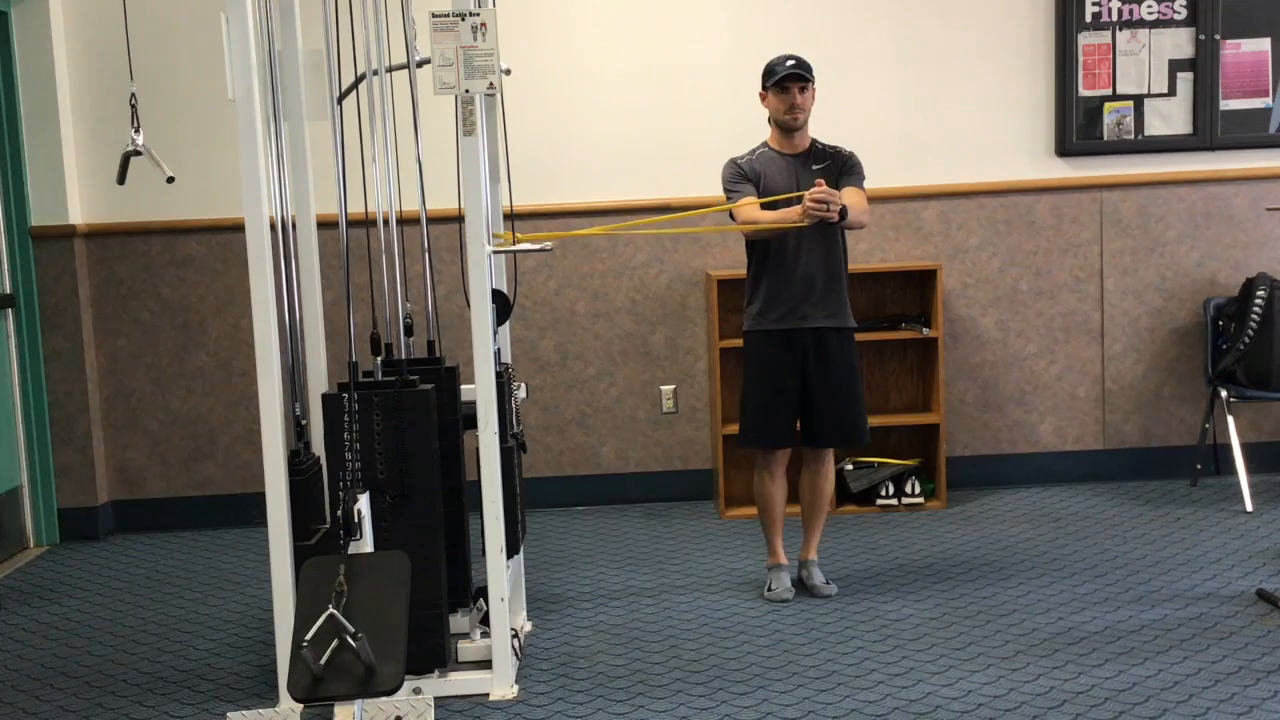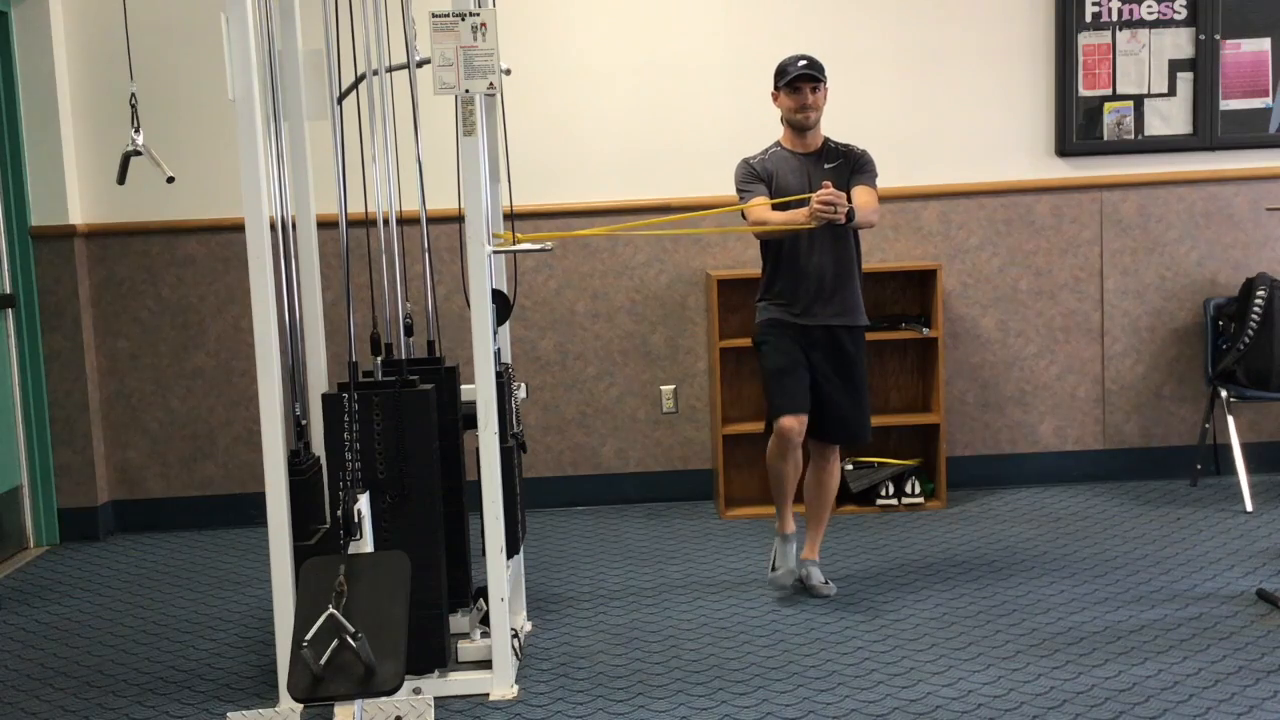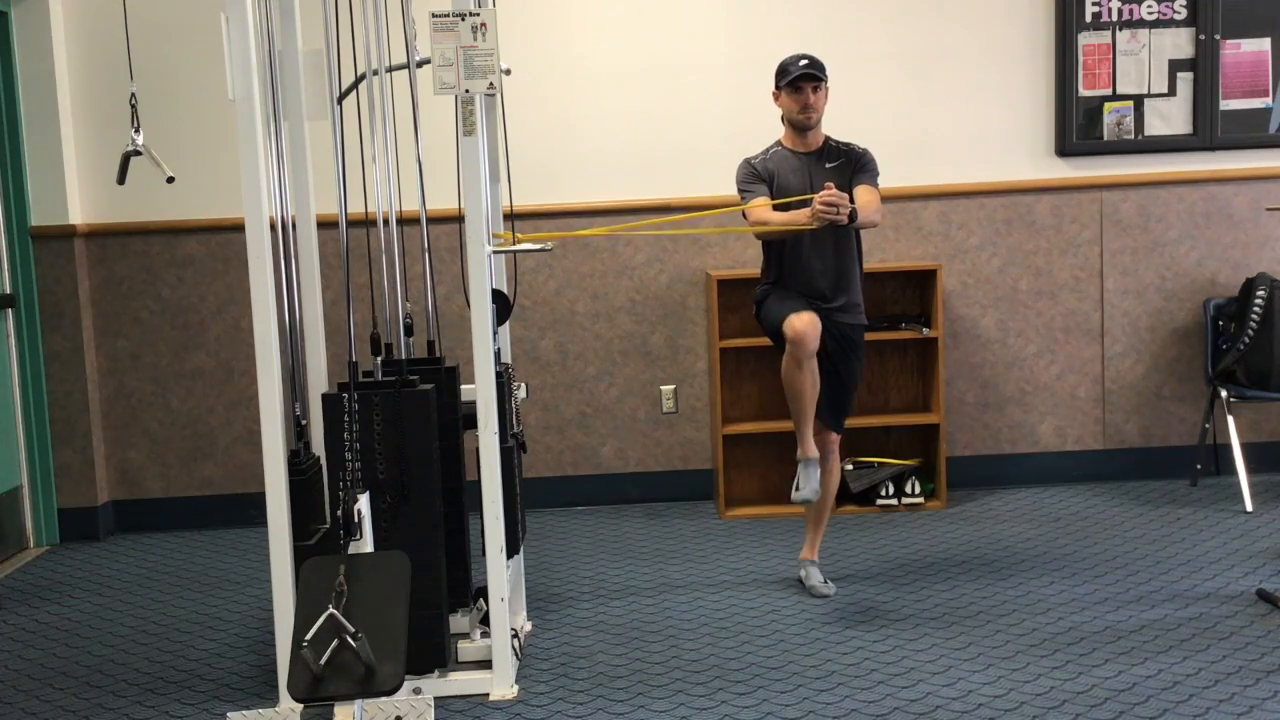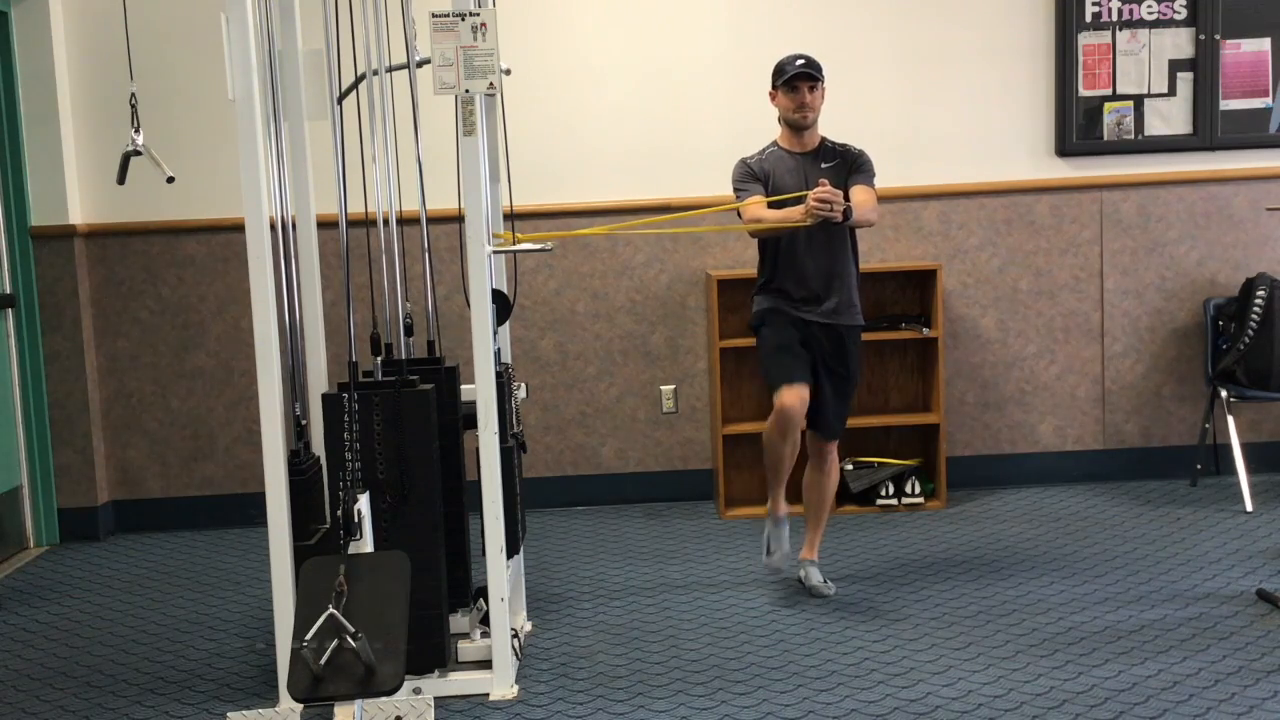
dt=0.4s
person 1, frame 1
left shoulder: (840, 162)
right shoulder: (742, 168)
left elbow: (860, 214)
right elbow: (749, 222)
left wrist: (836, 208)
right wrist: (799, 212)
left hip: (830, 324)
right hip: (771, 326)
left knee: (822, 448)
right knee: (772, 452)
left ankle: (810, 558)
right ankle: (777, 561)
person 1, frame 2
left shoulder: (854, 160)
right shoulder: (756, 168)
left elbow: (870, 214)
right elbow: (761, 223)
left wrist: (845, 211)
right wrist: (807, 213)
left hip: (841, 319)
right hip: (783, 316)
left knee: (828, 443)
right knee: (789, 429)
left ankle: (810, 556)
right ankle: (784, 528)
person 1, frame 3
left shoulder: (856, 159)
right shoulder: (757, 167)
left elbow: (873, 213)
right elbow: (761, 223)
left wrist: (847, 212)
right wrist: (810, 214)
left hip: (844, 311)
right hip: (785, 300)
left knee: (831, 438)
right knee: (805, 332)
left ankle: (809, 557)
right ankle: (805, 454)
person 1, frame 4
left shoulder: (851, 160)
right shoulder: (753, 168)
left elbow: (869, 212)
right elbow: (755, 221)
left wrist: (842, 209)
right wrist: (802, 211)
left hip: (838, 316)
right hip: (780, 309)
left knee: (825, 441)
right knee: (790, 408)
left ankle: (809, 558)
right ankle: (776, 511)
